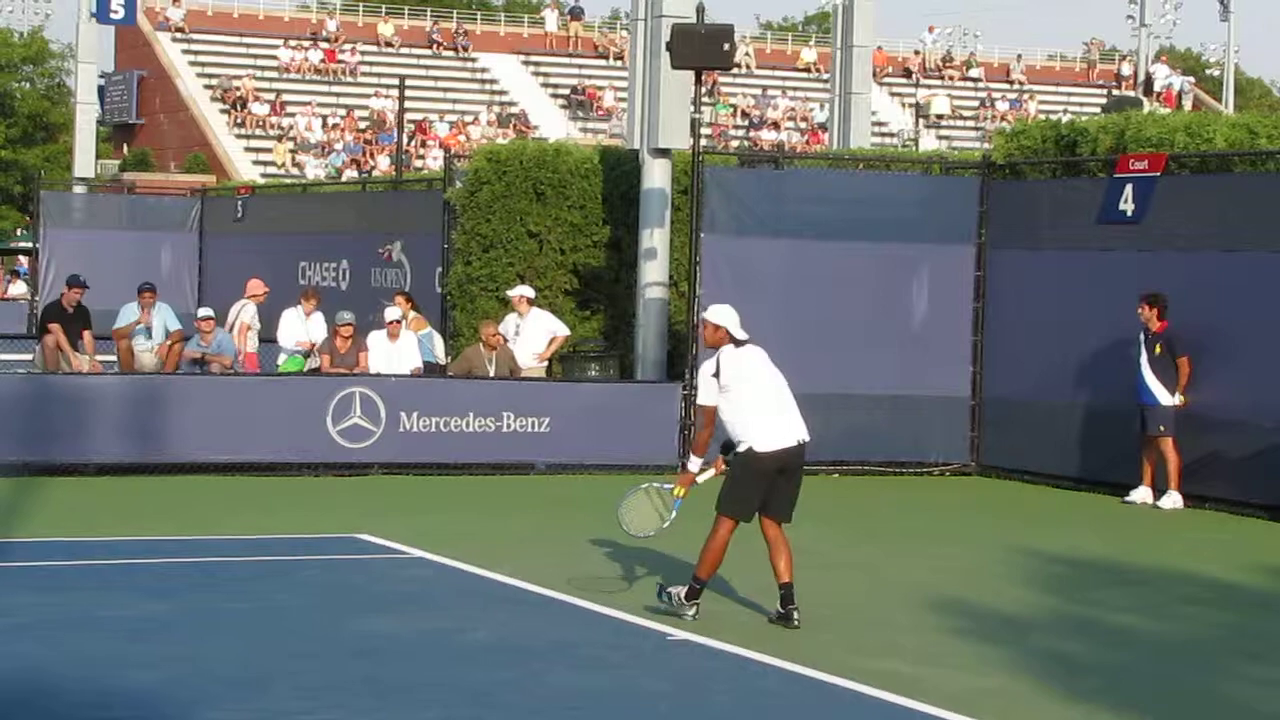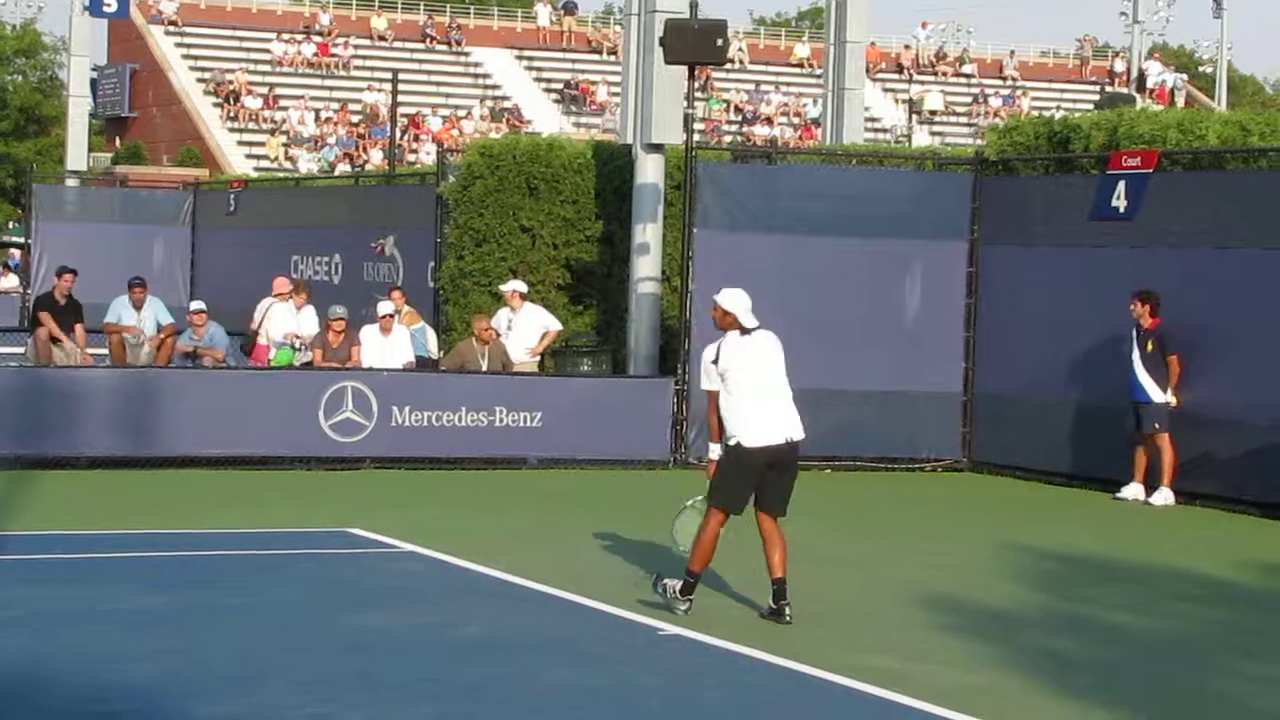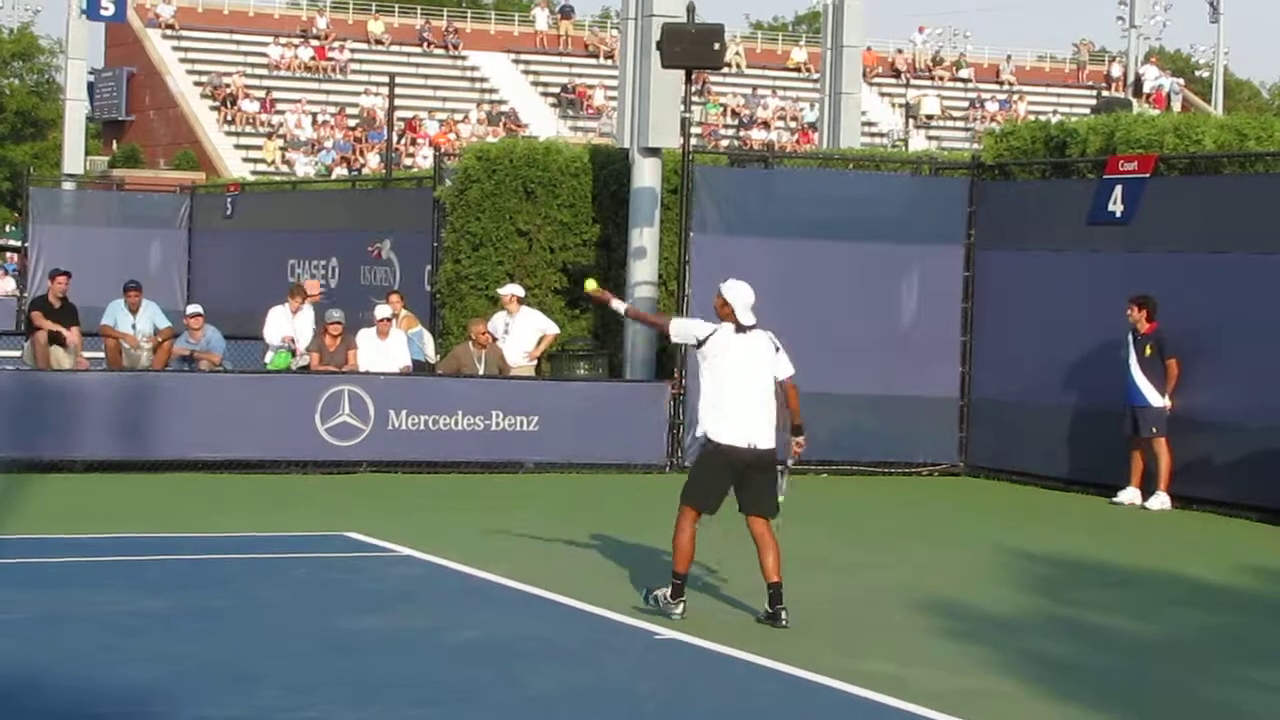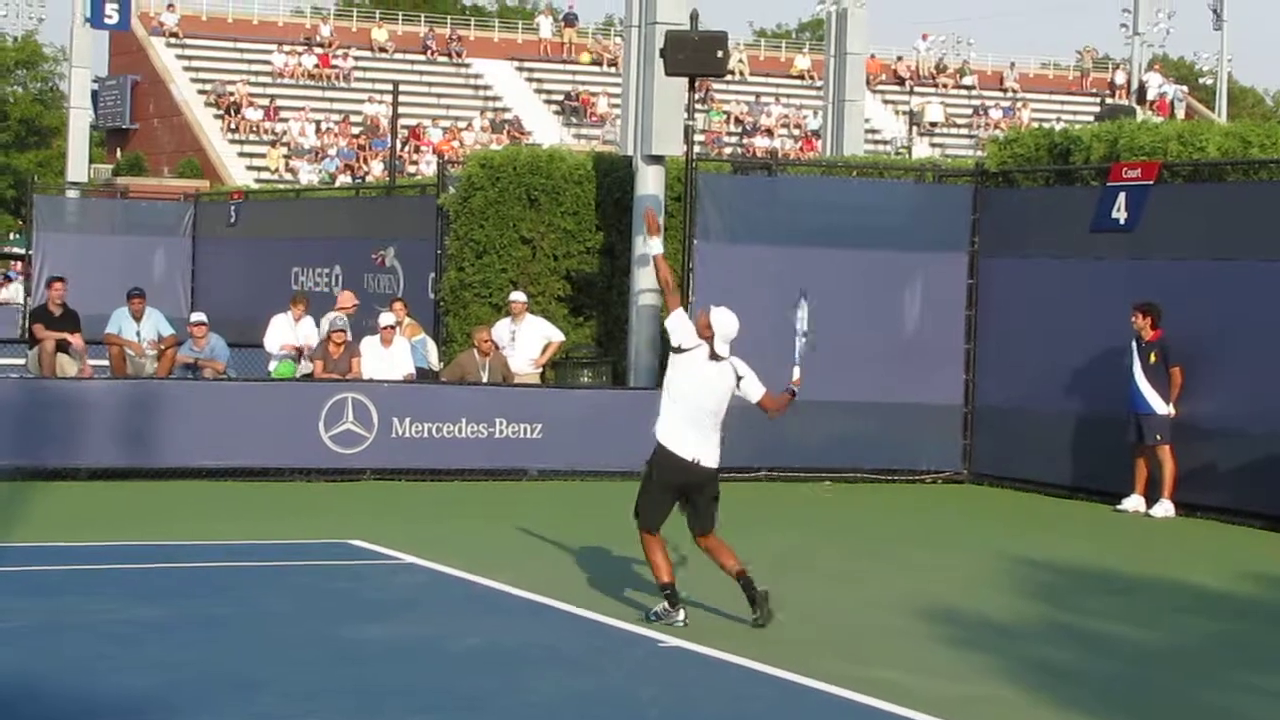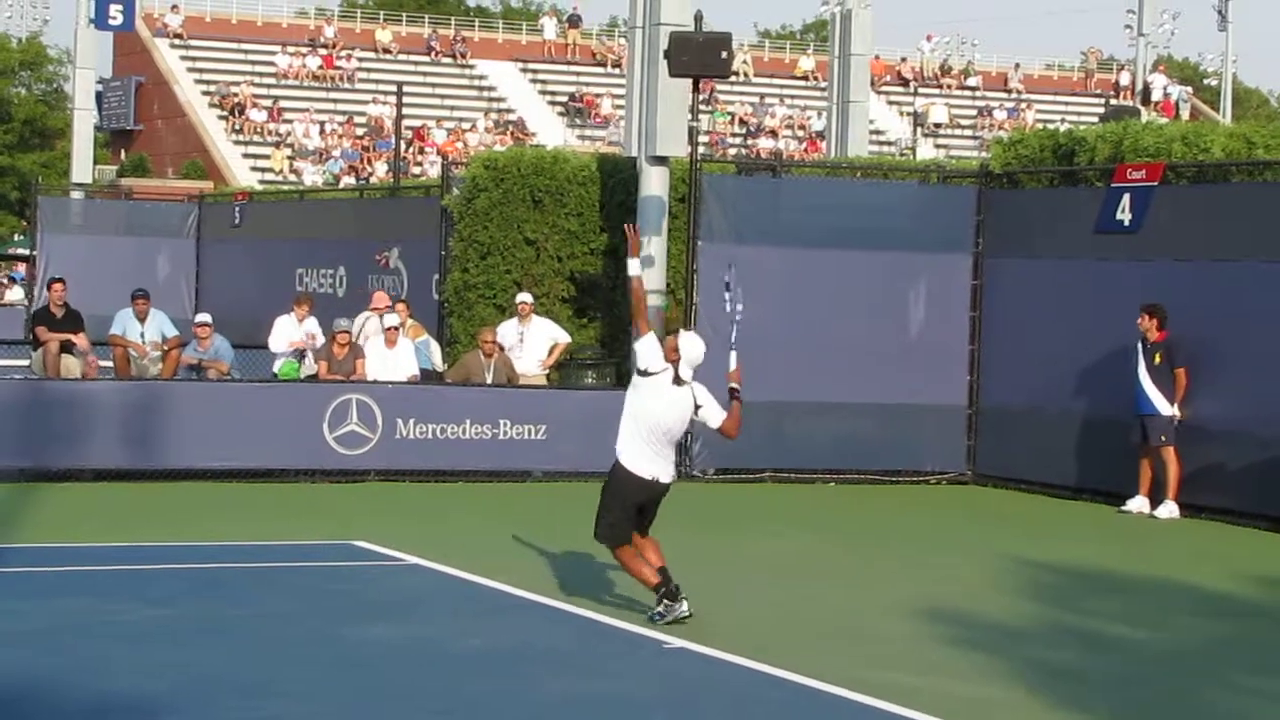
dt=0.3s
person 1, frame 1
left shoulder: (711, 367)
right shoulder: (757, 353)
left elbow: (707, 425)
left wrist: (691, 468)
left hip: (761, 451)
right hip: (793, 446)
left knee: (725, 523)
right knee: (772, 525)
left ankle: (689, 598)
right ankle: (788, 606)
person 1, frame 2
left shoulder: (716, 352)
right shoulder: (770, 340)
left elbow: (714, 409)
left wrist: (714, 453)
left hip: (749, 445)
right hip: (788, 441)
left knee: (715, 515)
right knee: (768, 520)
left ankle: (684, 592)
right ankle: (780, 602)
person 1, frame 3
left shoulder: (706, 334)
right shoulder: (769, 341)
left elbow: (659, 321)
right elbow: (791, 392)
left wrist: (614, 302)
right wrist: (797, 433)
left hip: (723, 445)
right hip: (763, 448)
left knee: (689, 514)
right knee: (760, 524)
left ankle: (675, 596)
right ankle: (776, 605)
person 1, frame 4
left shoulder: (686, 344)
right shoulder: (736, 369)
left elbow: (668, 289)
right elbow: (772, 405)
left wrist: (654, 241)
right wrist: (792, 390)
left hip: (671, 457)
right hip: (707, 466)
left knee: (648, 530)
right knee: (706, 536)
left ankle: (672, 605)
right ankle: (754, 593)
person 1, frame 5
left shoulder: (651, 368)
right shoulder: (695, 394)
left elbow: (639, 313)
right elbow: (731, 431)
left wrist: (633, 260)
right wrist: (735, 390)
left hip: (628, 475)
right hip: (661, 480)
left knee: (619, 545)
right knee: (639, 535)
left ankle: (671, 598)
right ankle: (669, 591)
person 2, frame 1
left shoulder: (1168, 336)
right shoulder: (1144, 335)
left elbow: (1184, 367)
left wrist: (1178, 394)
right wrist: (1144, 393)
left hip: (1162, 400)
right hip: (1146, 399)
left knee: (1166, 444)
right knee: (1148, 444)
left ankle: (1174, 494)
right ankle: (1146, 489)
person 2, frame 2
left shoulder: (1160, 333)
right shoulder: (1136, 331)
left elbow: (1174, 366)
left wrist: (1169, 393)
right wrist: (1137, 389)
left hip: (1156, 398)
right hip: (1139, 397)
left knee: (1162, 441)
right knee: (1141, 440)
left ankle: (1166, 491)
right ankle: (1137, 486)
person 2, frame 3
left shoulder: (1157, 337)
right shoulder: (1132, 336)
left elbow: (1173, 369)
left wrist: (1166, 396)
right wrist: (1133, 393)
left hip: (1153, 402)
right hip: (1134, 400)
left knee: (1159, 445)
right knee: (1136, 444)
left ankle: (1162, 495)
right ankle: (1134, 490)
person 2, frame 4
left shoulder: (1162, 344)
right shoulder: (1135, 343)
left elbow: (1177, 377)
left wrist: (1170, 404)
right wrist: (1136, 401)
left hip: (1157, 409)
right hip: (1139, 408)
left knee: (1163, 452)
right knee: (1140, 452)
left ankle: (1166, 503)
right ankle: (1138, 498)
person 2, frame 5
left shoulder: (1167, 346)
right shoulder: (1141, 345)
left elbow: (1181, 378)
left wrist: (1175, 406)
right wrist: (1142, 402)
left hip: (1161, 410)
right hip: (1144, 409)
left knee: (1167, 453)
right knee: (1145, 453)
left ankle: (1170, 504)
right ankle: (1142, 499)
